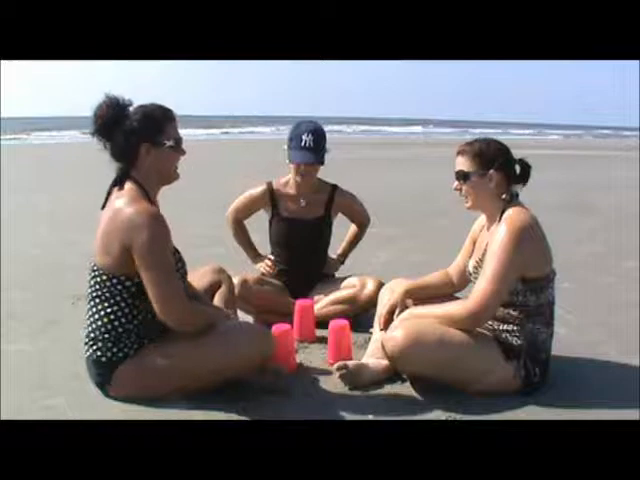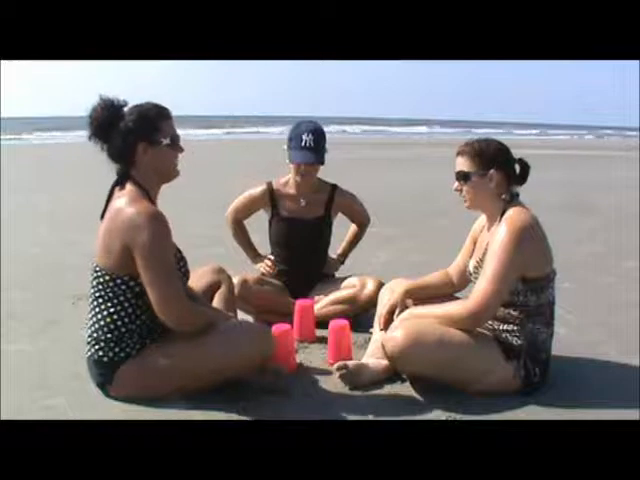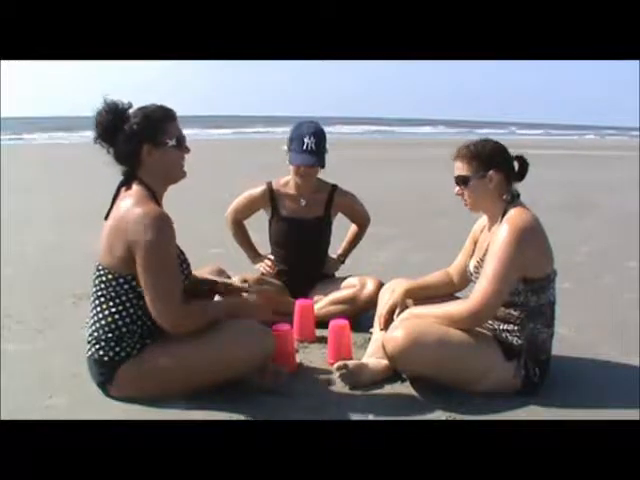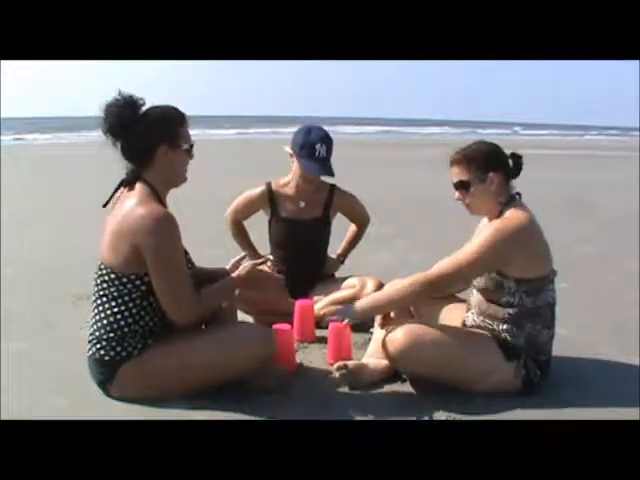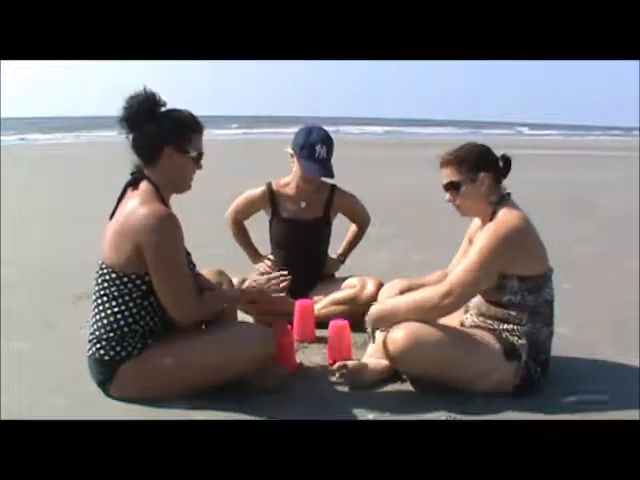
dt=0.3s
person 1, frame 1
left shoulder: (125, 197)
right shoulder: (143, 217)
left elbow: (171, 283)
right elbow: (177, 315)
left wrist: (218, 317)
right wrist: (222, 318)
left hip: (121, 345)
right hip: (124, 366)
left knee: (217, 276)
right knee: (258, 341)
left ankle: (221, 359)
person 1, frame 2
left shoulder: (127, 199)
right shoulder: (144, 217)
left elbow: (169, 286)
right elbow: (177, 316)
left wrist: (216, 318)
right wrist: (221, 318)
left hip: (121, 347)
right hip: (126, 366)
left knee: (217, 275)
right knee: (258, 340)
left ankle: (222, 361)
person 1, frame 3
left shoulder: (133, 199)
right shoulder: (149, 219)
right elbow: (173, 319)
left wrist: (219, 286)
right wrist: (234, 308)
left hip: (123, 347)
right hip: (125, 366)
left knee: (219, 285)
right knee: (259, 340)
left ankle: (223, 357)
person 1, frame 4
left shoulder: (132, 197)
right shoulder: (154, 219)
left elbow: (174, 280)
right elbow: (184, 312)
left wrist: (228, 276)
right wrist: (235, 282)
left hip: (122, 348)
right hip: (126, 366)
left knee: (218, 282)
right knee: (259, 342)
left ankle: (224, 358)
person 1, frame 5
left shoulder: (138, 197)
right shoulder: (156, 218)
left elbow: (185, 280)
right elbow: (186, 312)
left wrist: (238, 294)
right wrist: (244, 294)
left hip: (123, 348)
right hip: (127, 366)
left knee: (217, 279)
right knee: (260, 342)
left ankle: (225, 359)
person 2, frame 1
left shoulder: (513, 227)
right shoulder: (487, 221)
left elbow: (475, 313)
right elbow: (454, 277)
left wrist: (413, 313)
right wrist: (404, 290)
left hip: (516, 359)
right hip: (487, 330)
left knee: (401, 338)
right knee: (394, 289)
left ankle: (385, 364)
right ankle: (375, 363)
person 2, frame 2
left shoulder: (514, 227)
right shoulder: (488, 221)
left elbow: (475, 313)
right elbow: (454, 277)
left wrist: (413, 314)
right wrist: (404, 291)
left hip: (516, 358)
right hip: (488, 330)
left knee: (401, 337)
right knee: (394, 290)
left ankle: (384, 363)
right ankle: (376, 363)
person 2, frame 3
left shoulder: (515, 227)
right shoulder: (488, 221)
left elbow: (475, 311)
right elbow: (454, 277)
left wrist: (411, 314)
right wrist: (405, 290)
left hip: (516, 358)
right hip: (487, 330)
left knee: (402, 338)
right knee: (394, 289)
left ankle: (385, 364)
right ankle: (376, 363)
person 2, frame 4
left shoulder: (508, 229)
right shoulder: (495, 219)
left elbow: (433, 283)
right elbow: (448, 279)
left wrist: (356, 308)
right wrist: (397, 297)
left hip: (516, 359)
right hip: (485, 327)
left knee: (402, 340)
right knee: (398, 290)
left ankle: (382, 365)
right ankle: (375, 364)
person 2, frame 5
left shoulder: (504, 230)
right shoulder: (484, 221)
left elbow: (447, 298)
right elbow: (450, 279)
left wrist: (382, 313)
right wrist: (401, 290)
left hip: (516, 359)
left knee: (403, 340)
right knee: (395, 291)
left ankle: (384, 365)
right ankle: (376, 363)
person 3, frame 1
left shoulder: (337, 198)
right shoulder: (268, 194)
left elbow: (362, 221)
right elbow: (233, 217)
left wrist: (340, 258)
right wrist: (256, 257)
left hip: (319, 286)
right hip: (278, 286)
left knee: (373, 288)
right knee: (236, 287)
left ankle: (285, 318)
right ankle: (329, 311)
person 3, frame 2
left shoulder: (336, 197)
right shoulder: (268, 194)
left elbow: (363, 221)
right elbow: (233, 217)
left wrist: (340, 258)
right wrist: (256, 258)
left hip: (320, 285)
right hip: (278, 285)
left knee: (373, 289)
right knee: (236, 287)
left ankle: (282, 318)
right ankle: (333, 311)
person 3, frame 3
left shoulder: (336, 198)
right shoulder: (268, 194)
left elbow: (363, 221)
right elbow: (233, 217)
left wrist: (340, 258)
right wrist: (256, 257)
left hip: (319, 286)
right hip: (278, 286)
left knee: (373, 289)
left ankle: (288, 317)
right ankle: (331, 311)
person 3, frame 4
left shoulder: (336, 198)
right shoulder: (267, 195)
left elbow: (362, 221)
right elbow: (232, 218)
left wrist: (339, 258)
right wrist: (255, 258)
left hip: (319, 285)
right hip: (278, 285)
left knee: (373, 288)
left ankle: (286, 318)
person 3, frame 5
left shoulder: (336, 198)
right shoulder: (267, 195)
left elbow: (363, 221)
right elbow: (233, 217)
left wrist: (340, 258)
right wrist: (256, 258)
left hip: (320, 286)
left knee: (373, 288)
left ankle: (286, 316)
right ankle: (328, 311)
